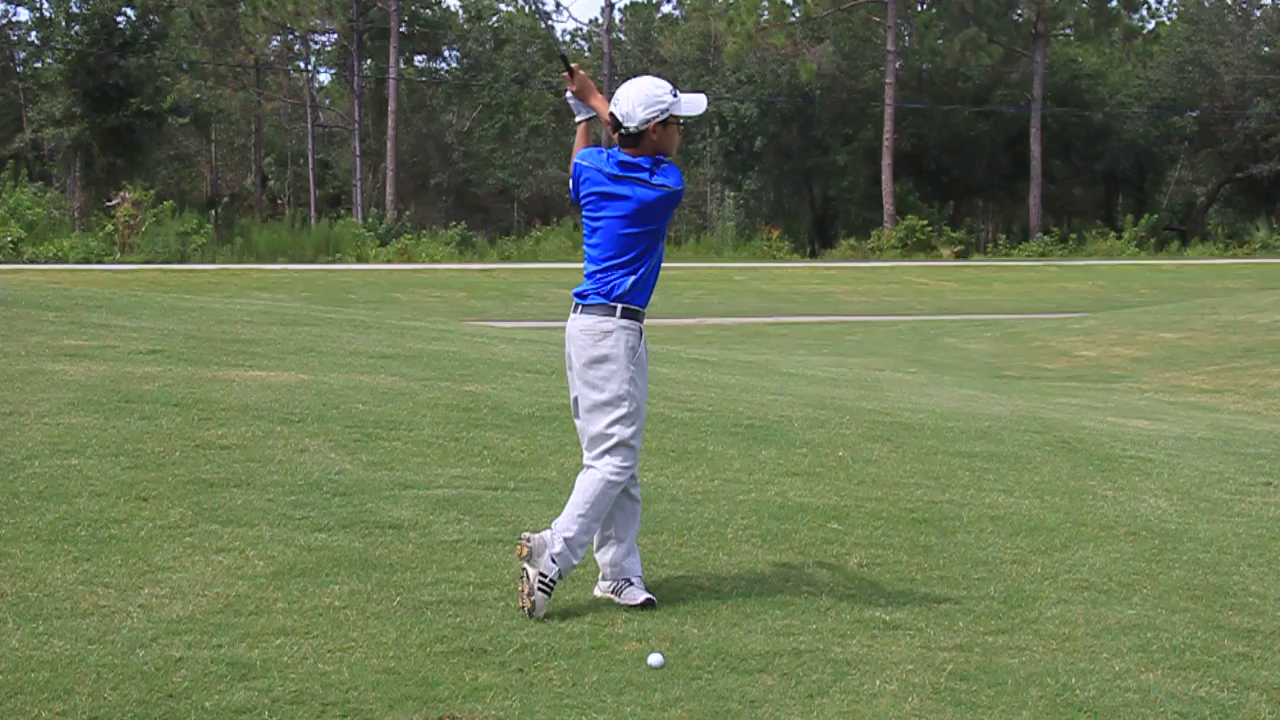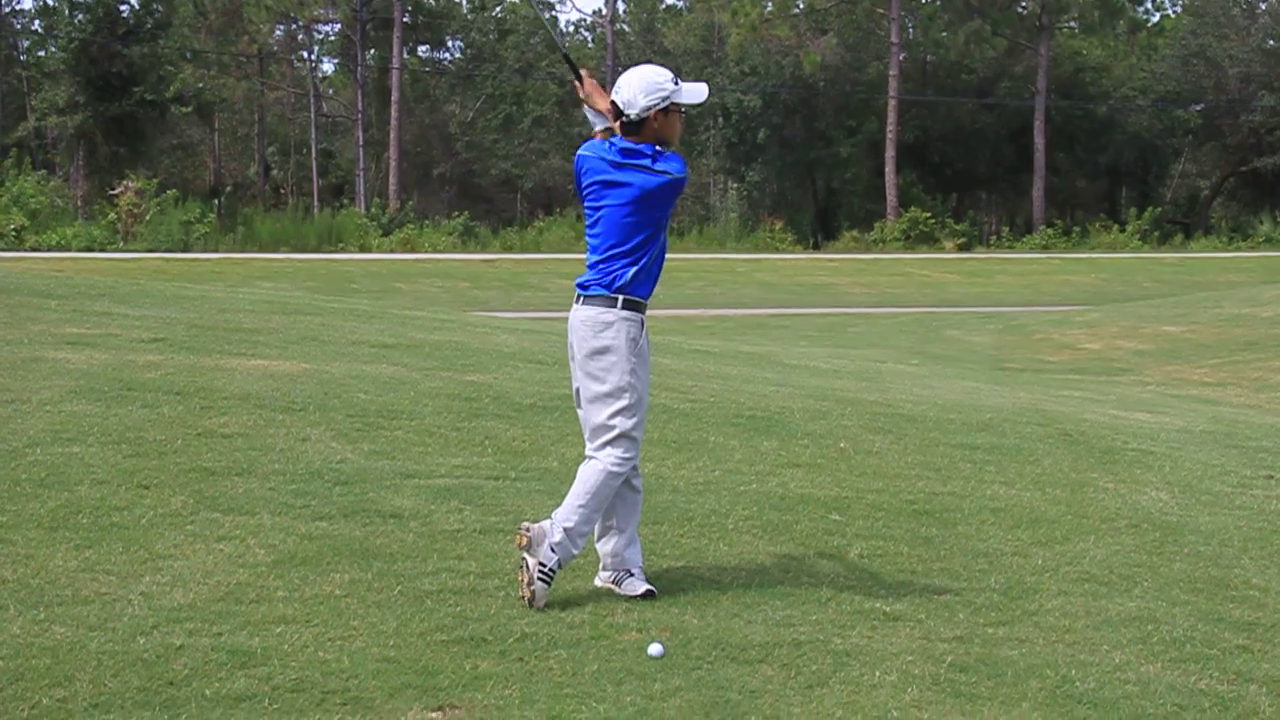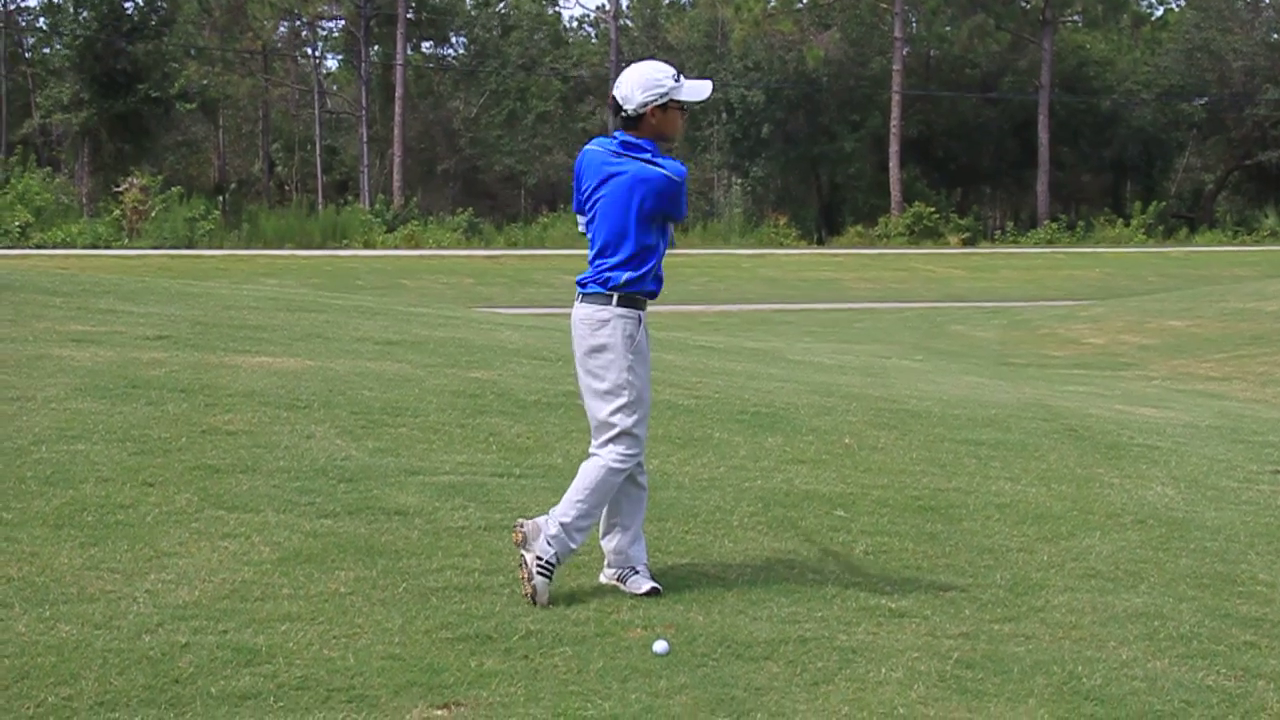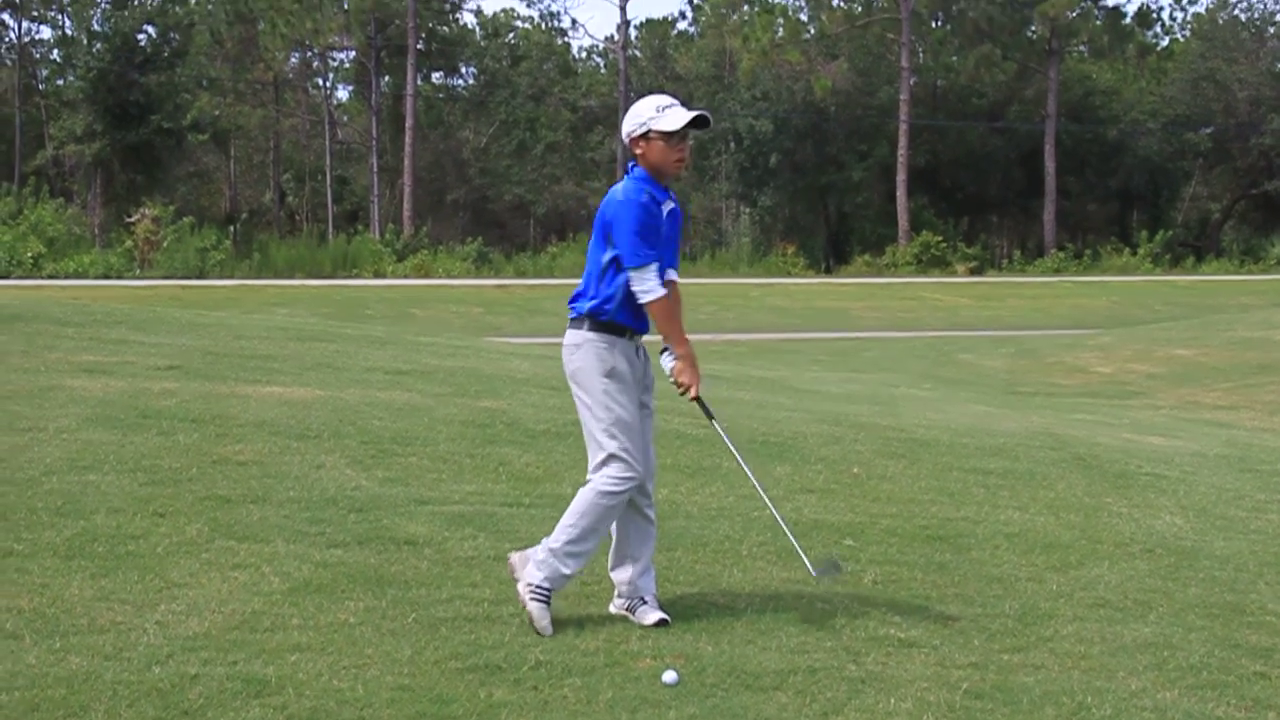
dt=0.3s
person 1, frame 1
left shoulder: (592, 168)
right shoulder: (667, 186)
right elbow: (645, 157)
left wrist: (584, 112)
right wrist: (597, 102)
left hip: (589, 323)
right hip: (614, 330)
left knee: (615, 455)
right knee: (613, 457)
left ankle: (619, 573)
right ankle: (552, 552)
person 1, frame 2
left shoulder: (591, 159)
right shoulder: (670, 173)
left wrist: (602, 117)
right wrist: (606, 106)
left hip: (593, 312)
right hip: (616, 319)
left knee: (617, 445)
right knee: (616, 447)
left ankle: (619, 563)
right ankle: (552, 541)
person 1, frame 3
left shoulder: (592, 155)
right shoulder: (668, 176)
left hip: (603, 310)
right hip: (615, 317)
left knee: (626, 443)
right knee: (620, 445)
left ankle: (624, 560)
right ankle: (548, 539)
person 1, frame 4
left shoulder: (667, 206)
right shoulder: (632, 200)
left elbow: (668, 280)
right elbow: (646, 289)
left wrist: (674, 351)
right wrist: (684, 355)
left hip: (627, 346)
right hip: (597, 345)
left knee: (638, 474)
right knee: (618, 471)
left ankle: (633, 590)
right ankle: (539, 569)
